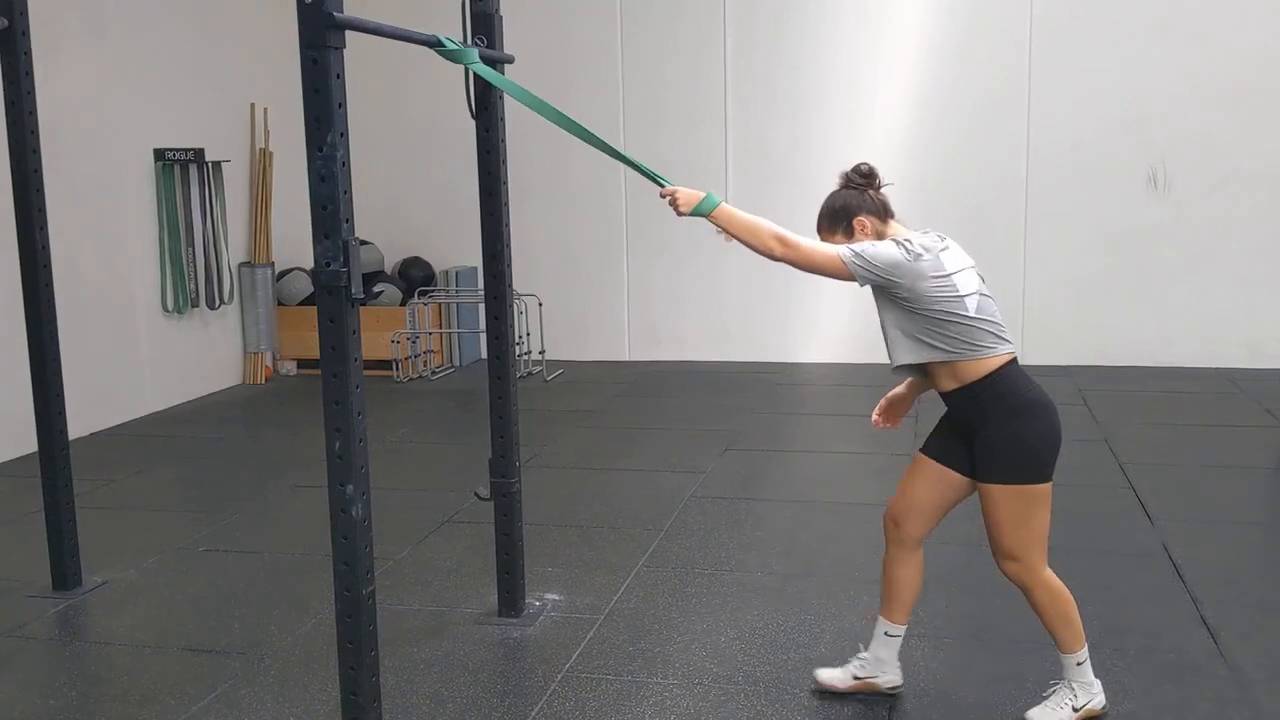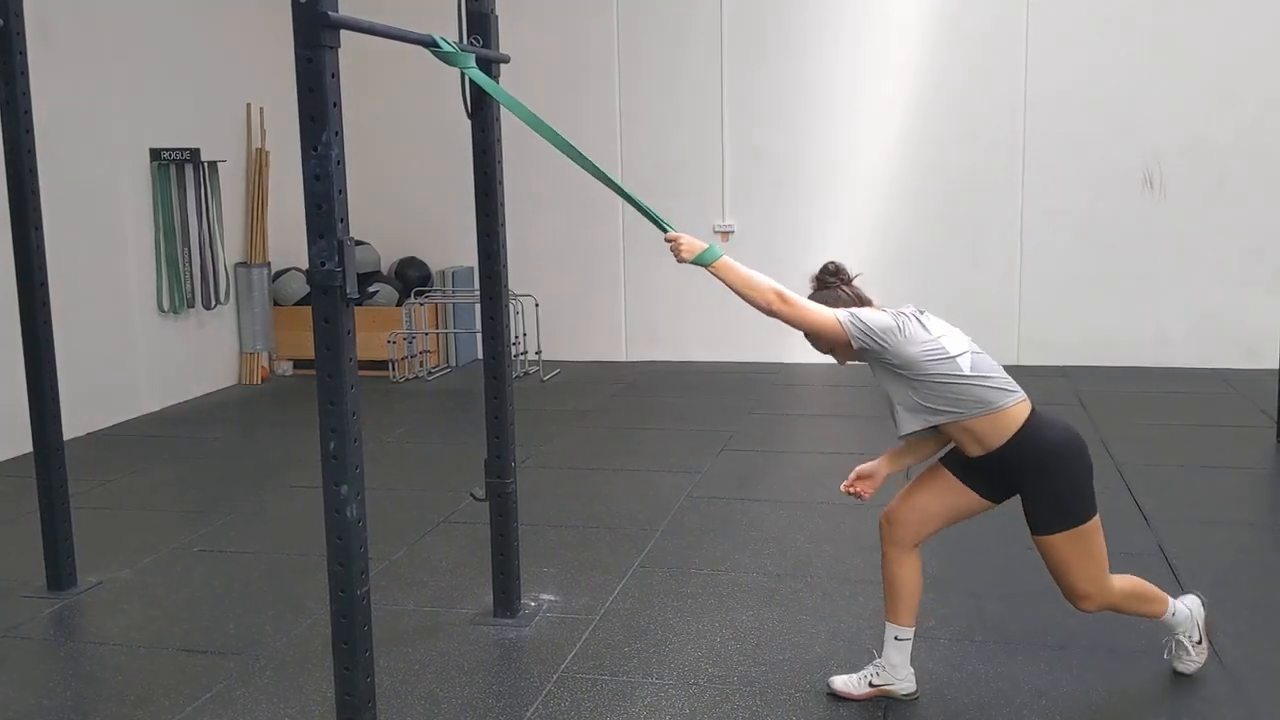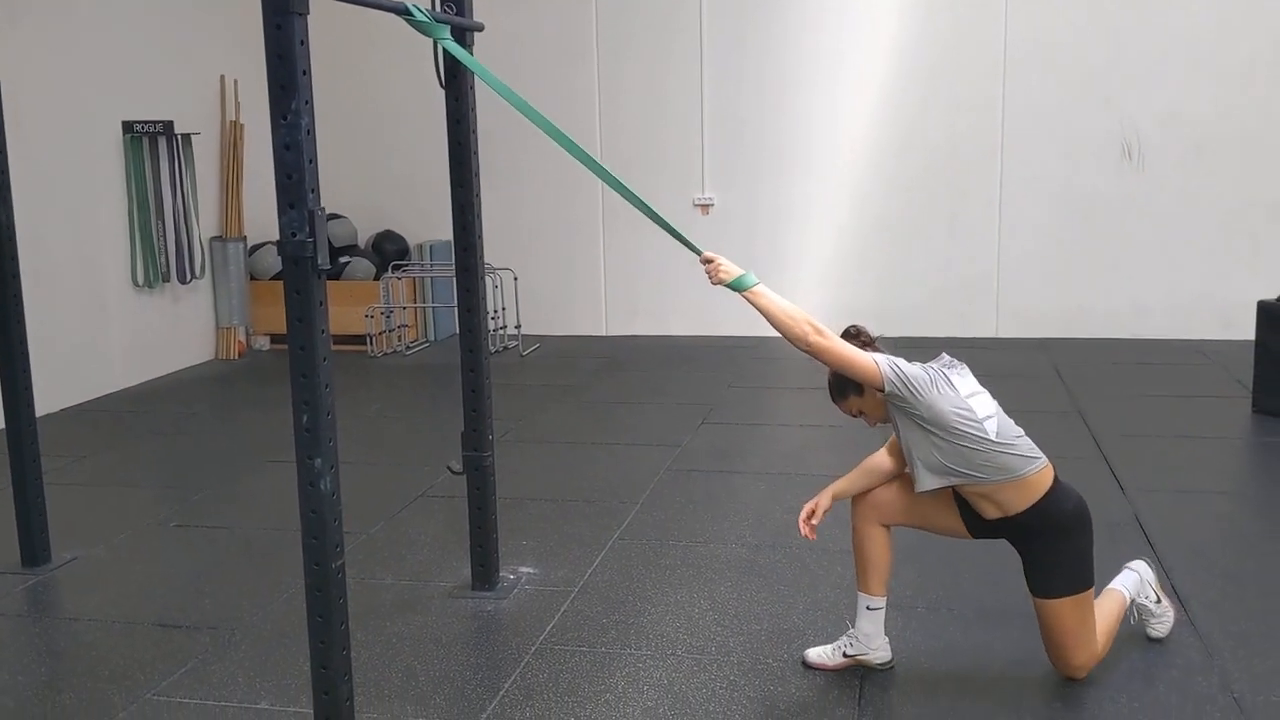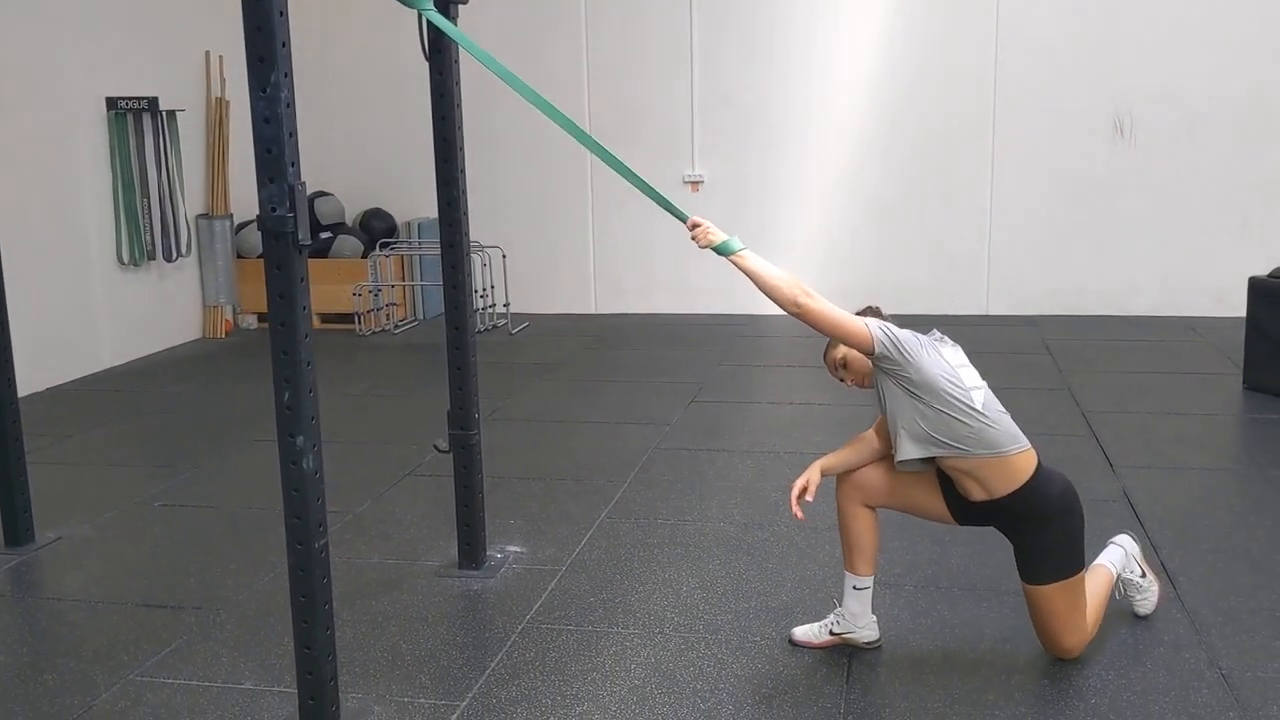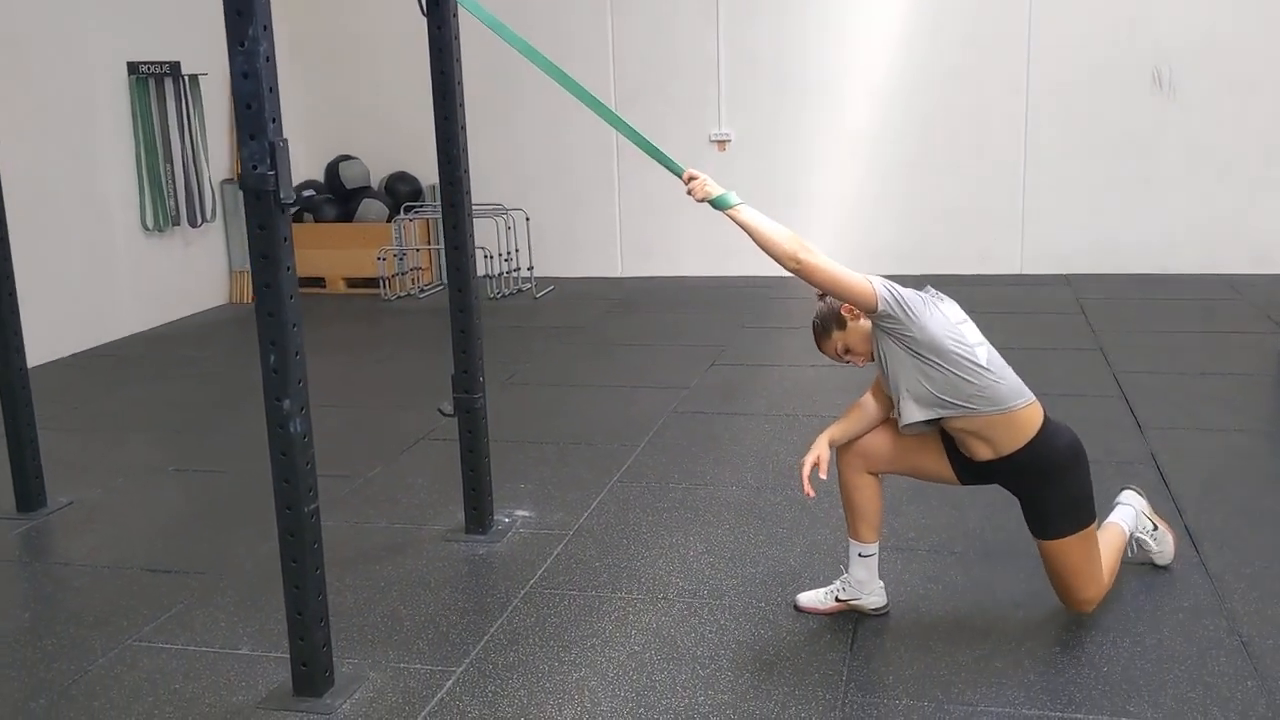
dt=1s
person 1, frame 1
left shoulder: (897, 259)
right shoulder: (926, 246)
left elbow: (784, 247)
left wrist: (706, 206)
right wrist: (909, 387)
left hip: (1012, 416)
right hip: (968, 416)
left knee: (1019, 562)
right knee: (903, 524)
right ankle: (879, 665)
person 1, frame 2
left shoulder: (885, 330)
right shoulder: (899, 335)
left elbow: (780, 302)
right elbow: (938, 425)
left wrist: (709, 255)
right wrist: (883, 465)
left hip: (1045, 458)
right hip: (994, 456)
left knee: (1089, 592)
right knee: (898, 526)
left ankle: (1181, 612)
right ankle: (894, 671)
person 1, frame 3
left shoulder: (915, 386)
right shoulder: (914, 395)
left elbow: (813, 338)
right elbow: (894, 456)
left wrist: (744, 282)
right wrist: (832, 492)
left hip: (1051, 520)
right hip: (989, 505)
left knee: (1075, 664)
right knee: (870, 503)
left ankle: (1133, 584)
right ankle: (869, 642)
person 1, frame 4
left shoulder: (903, 350)
right shoulder: (898, 378)
left elbow: (800, 301)
right elbow: (880, 439)
left wrist: (728, 246)
right wrist: (820, 466)
left hip: (1039, 506)
right hip: (971, 491)
left knee: (1066, 646)
right knee: (854, 482)
left ankle: (1118, 560)
right ankle: (856, 621)
person 1, frame 5
left shoulder: (903, 311)
right shoulder: (893, 337)
left elbow: (800, 258)
right elbow: (880, 401)
left wrist: (726, 200)
right wrist: (826, 439)
left hip: (1044, 461)
right hip: (974, 451)
left knee: (1082, 598)
right knee: (855, 452)
left ankle: (1128, 517)
right ankle: (863, 588)
